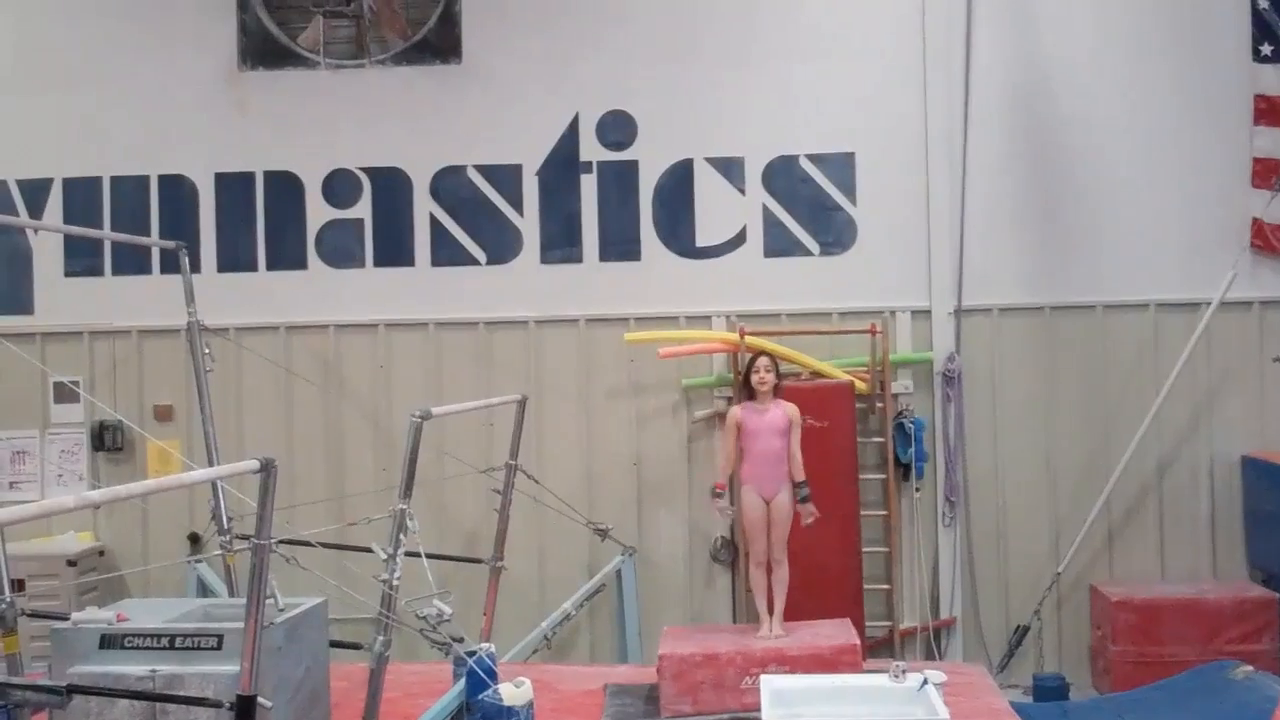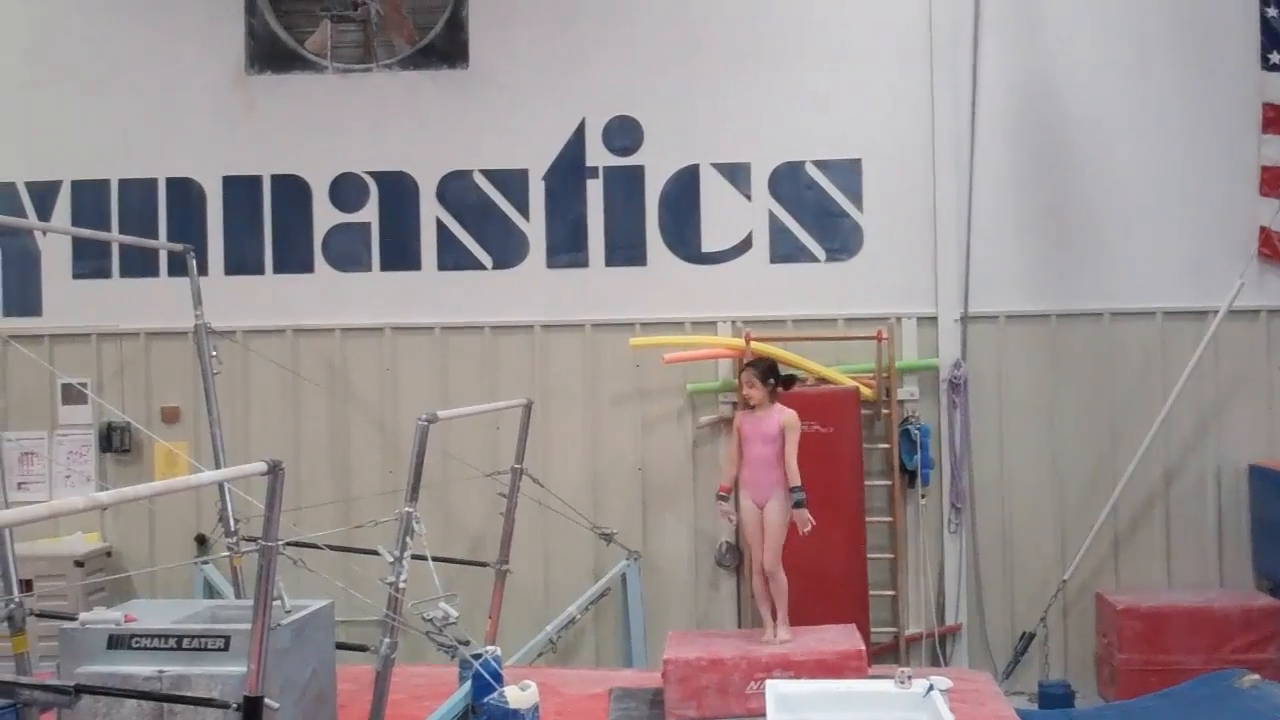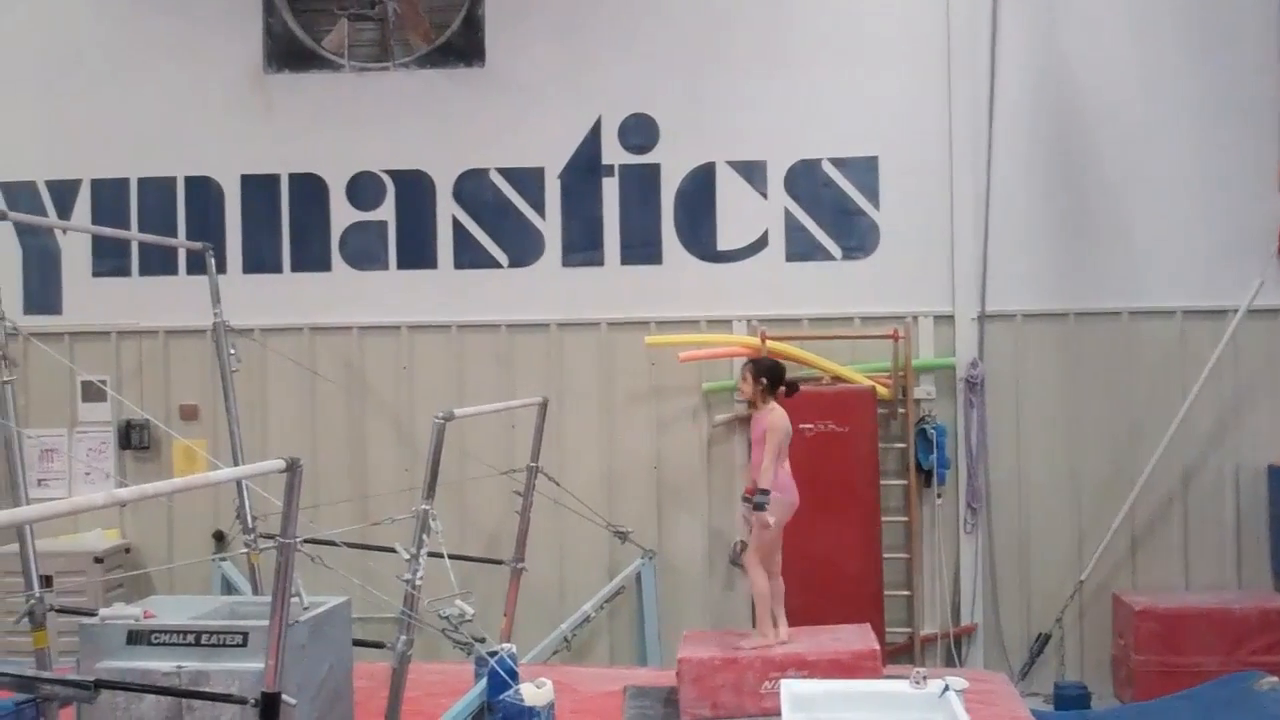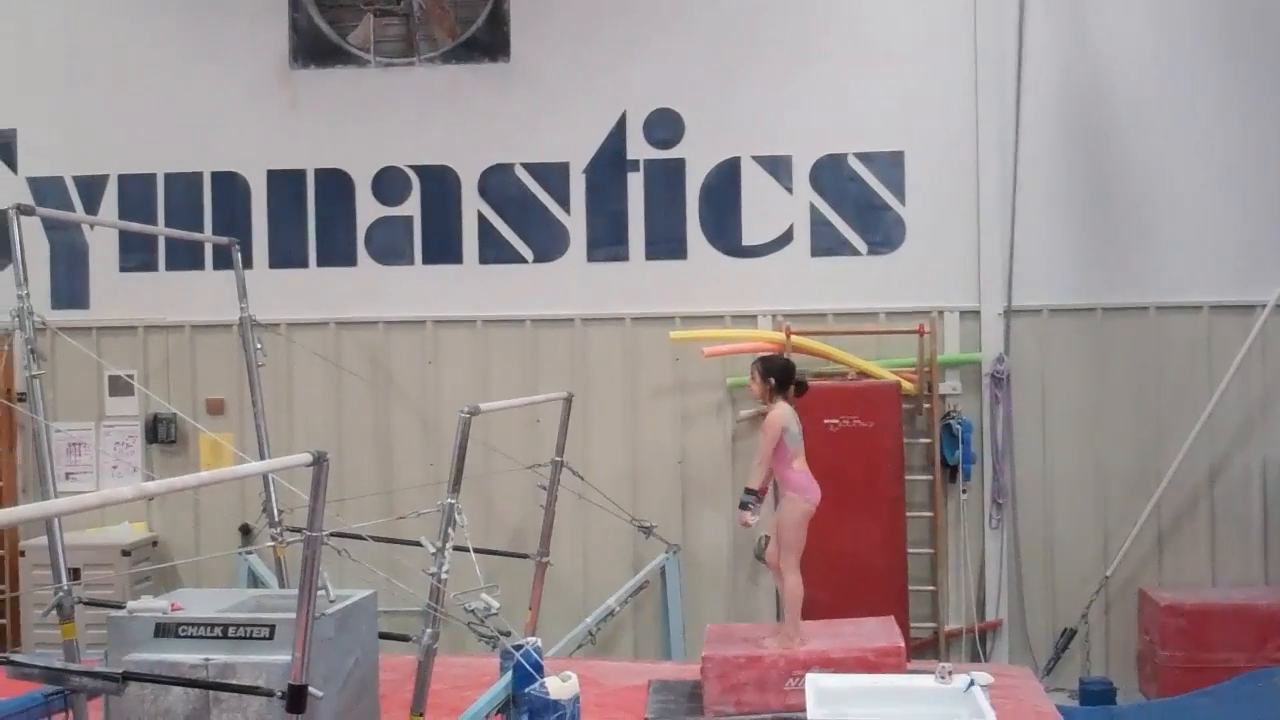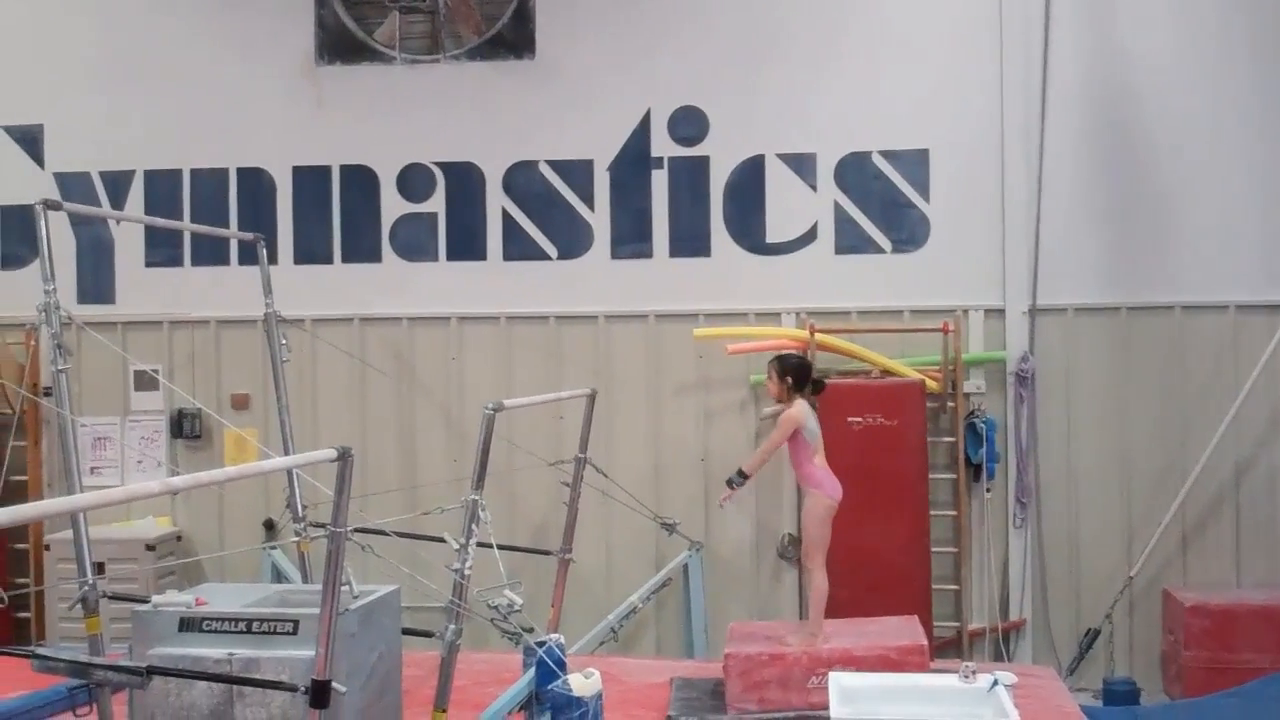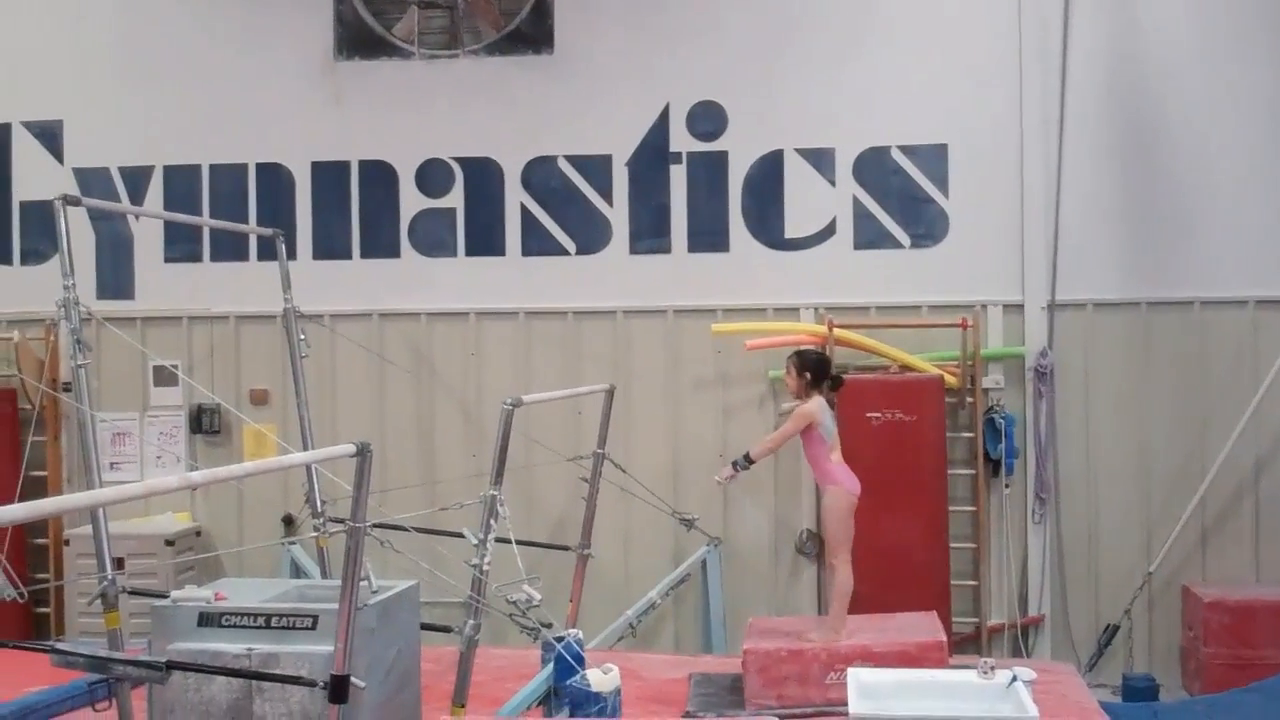
dt=0.4s
person 1, frame 1
left shoulder: (789, 410)
right shoulder: (738, 413)
left elbow: (795, 455)
right elbow: (729, 456)
left wrist: (804, 496)
right wrist: (719, 492)
left hip: (782, 487)
right hip: (751, 488)
left knee: (778, 555)
right knee: (757, 557)
left ankle: (778, 618)
right ankle: (764, 620)
person 1, frame 2
left shoulder: (787, 417)
right shoulder: (741, 419)
left elbow: (790, 461)
right elbow: (734, 460)
left wrist: (799, 502)
right wrist: (723, 495)
left hip: (776, 494)
right hip: (749, 495)
left knee: (771, 564)
right knee: (756, 565)
left ankle: (783, 622)
right ankle: (768, 625)
person 1, frame 3
left shoulder: (775, 416)
right shoulder: (758, 415)
left elbow: (769, 463)
left wrist: (762, 504)
right wrist: (749, 499)
left hip: (778, 495)
right hip: (766, 495)
left knee: (752, 561)
right knee: (770, 565)
left ankle: (765, 631)
right ankle: (780, 627)
person 1, frame 4
left shoulder: (776, 415)
right shoulder: (781, 412)
left elbow: (761, 462)
right elbow: (770, 463)
left wrist: (747, 503)
right wrist: (757, 499)
left hip: (797, 493)
right hip: (794, 491)
left knee: (788, 566)
right knee: (774, 559)
left ankle: (790, 634)
right ankle: (791, 625)
person 1, frame 5
left shoulder: (792, 413)
right shoulder: (799, 409)
left elbow: (764, 453)
right elbow: (768, 453)
left wrist: (733, 483)
right wrist: (739, 481)
left hip: (819, 489)
right hip: (818, 488)
left knee: (814, 563)
right knee: (810, 561)
left ankle: (813, 632)
right ankle: (812, 628)
person 1, frame 6
left shoulder: (808, 409)
right shoulder: (815, 405)
left elbow: (773, 443)
right elbow: (776, 441)
left wrist: (736, 465)
right wrist: (741, 465)
left hip: (838, 486)
right hip: (835, 485)
left knee: (839, 559)
right knee: (833, 558)
left ankle: (836, 627)
right ankle: (833, 623)
